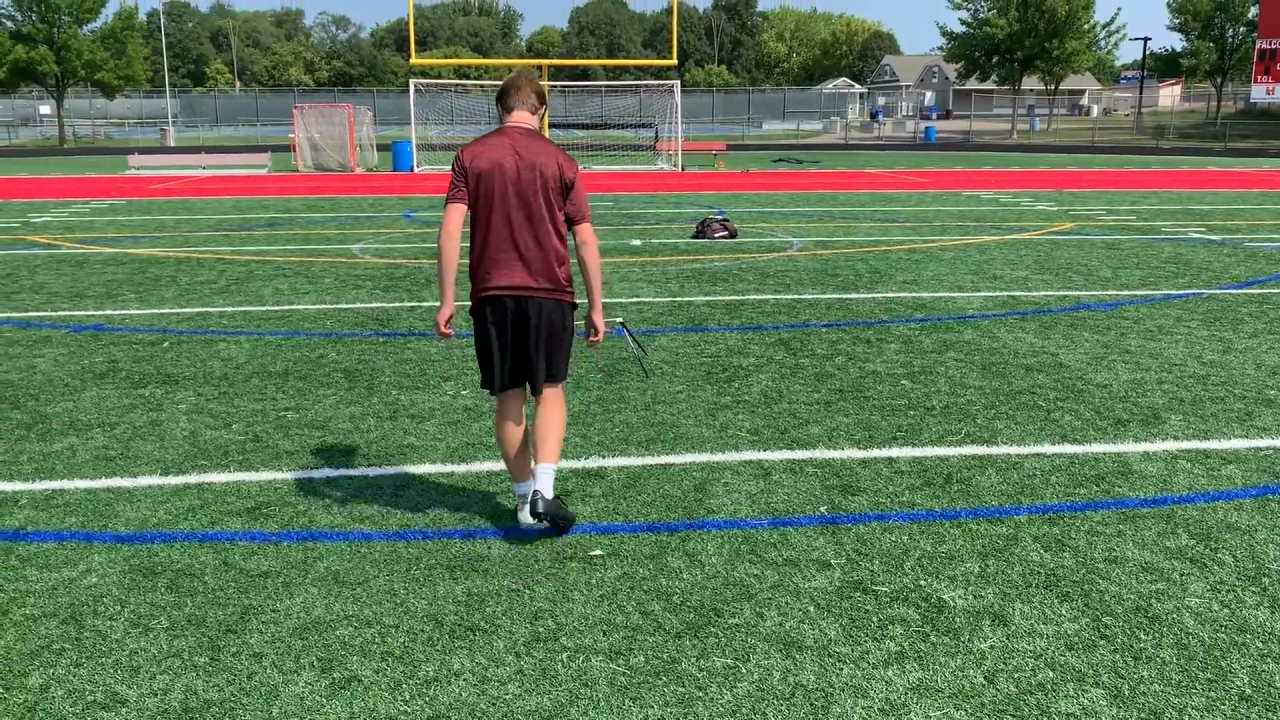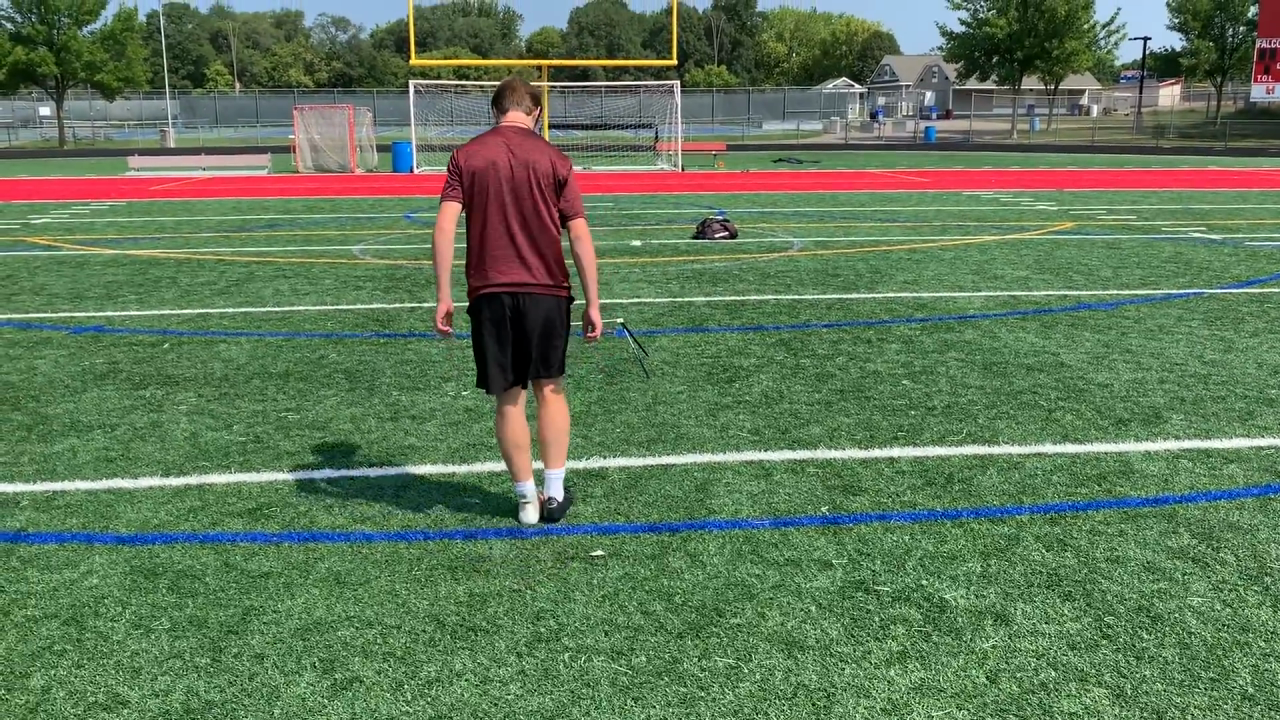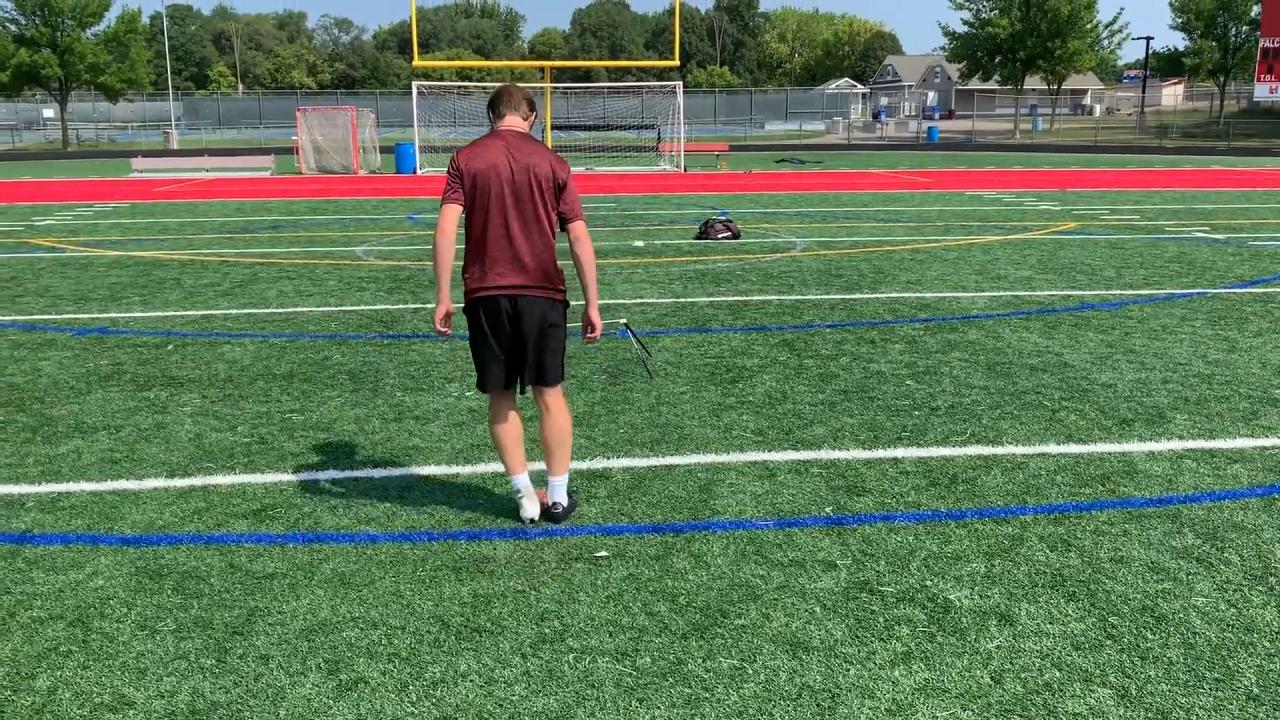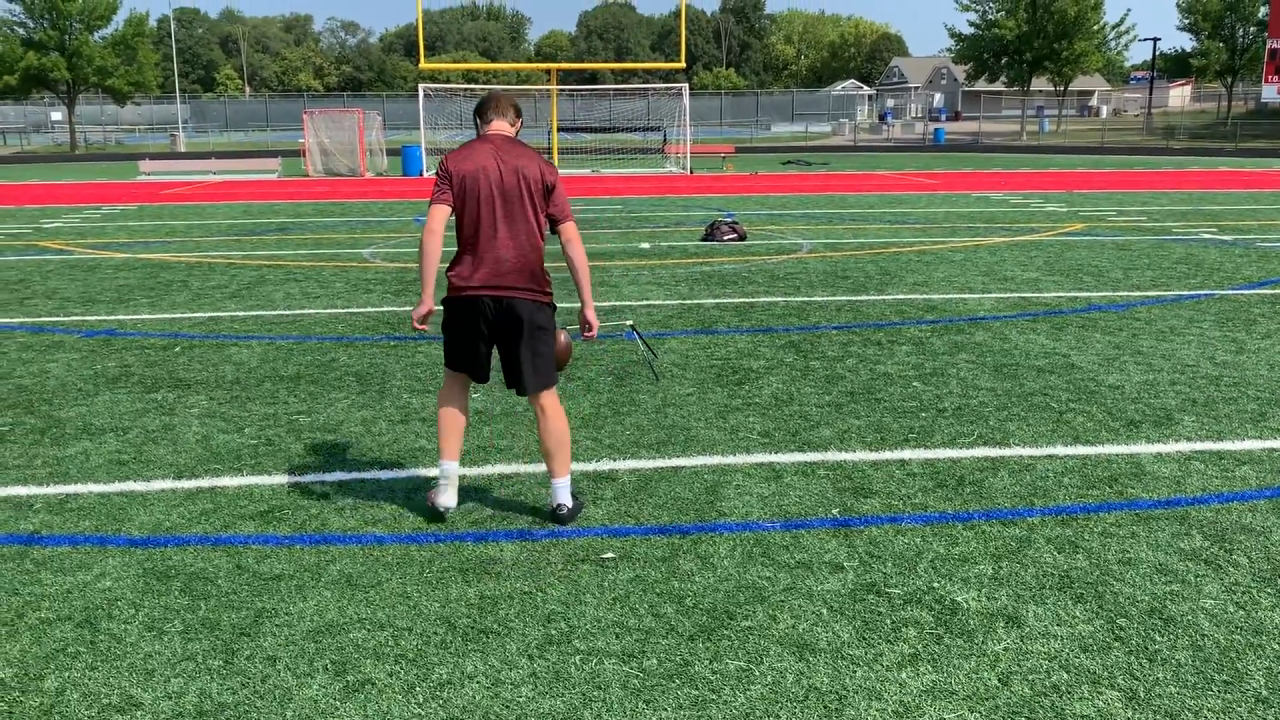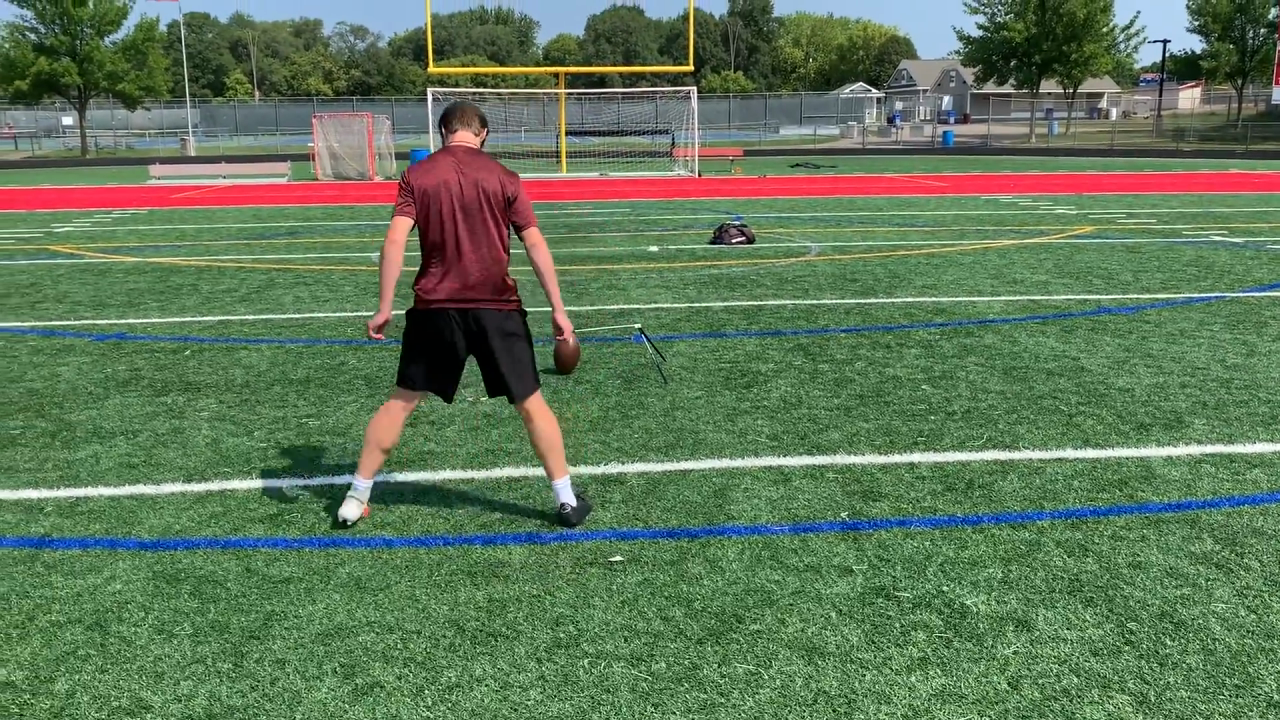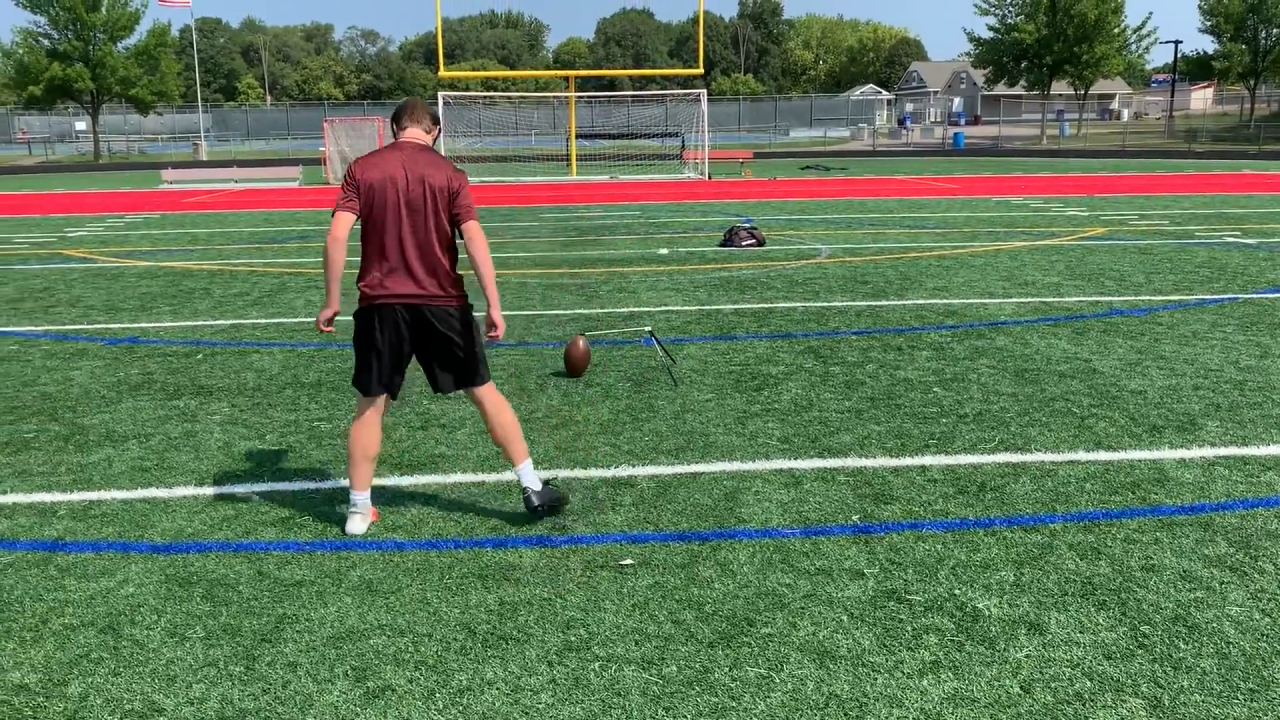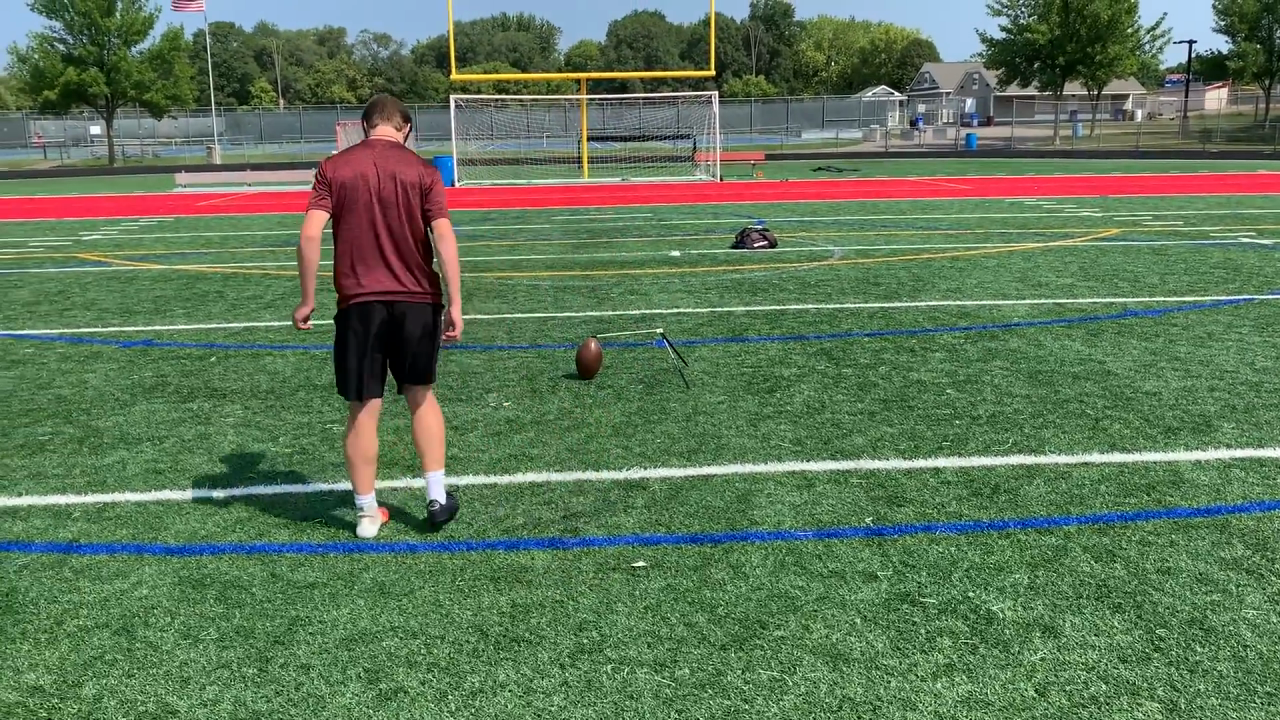
dt=0.2s
person 1, frame 1
left shoulder: (471, 155)
right shoulder: (559, 160)
left elbow: (450, 231)
right elbow: (585, 239)
left wrist: (447, 299)
right wrist: (596, 306)
left hip: (492, 295)
right hip: (550, 294)
left knee: (509, 398)
right knee: (550, 392)
left ankle: (523, 497)
right ankle: (543, 491)
person 1, frame 2
left shoulder: (466, 155)
right shoulder: (553, 158)
left elbow: (444, 227)
right elbow: (579, 234)
left wrist: (443, 296)
right wrist: (593, 302)
left hip: (489, 293)
right hip: (546, 291)
left knee: (509, 398)
right knee: (550, 389)
left ankle: (527, 499)
right ankle: (553, 492)
person 1, frame 3
left shoulder: (466, 158)
right shoulder: (552, 162)
left elbow: (445, 229)
right elbow: (579, 237)
left wrist: (443, 297)
right wrist: (592, 303)
left hip: (485, 294)
right hip: (542, 294)
left knee: (500, 397)
right knee: (549, 395)
left ankle: (525, 494)
right ankle: (558, 496)
person 1, frame 4
left shoulder: (454, 160)
right shoulder: (538, 166)
left elbow: (433, 229)
right elbow: (570, 238)
left wrist: (426, 296)
right wrist: (587, 304)
left hip: (470, 294)
right hip: (529, 296)
left knee: (456, 386)
right knee: (544, 399)
left ankle: (447, 487)
right ankle: (563, 498)
person 1, frame 5
left shoulder: (418, 174)
right shoulder: (502, 177)
left elbow: (394, 241)
right elbow: (536, 245)
left wrist: (383, 308)
right wrist: (558, 310)
left hip: (436, 307)
right hip: (495, 307)
left knee: (402, 400)
right knee: (531, 403)
left ankle: (357, 496)
right ankle: (567, 499)
person 1, frame 6
left shoulder: (362, 168)
right shoulder: (447, 173)
left elbow: (337, 236)
right elbow: (476, 242)
left wrist: (333, 300)
right wrist: (494, 306)
left hip: (381, 304)
right hip: (442, 303)
left knee: (370, 406)
right knee: (484, 392)
left ankle: (358, 510)
right ankle: (532, 486)
person 1, frame 7
left shoulder: (333, 167)
right shoulder: (422, 170)
left elbow: (310, 235)
right elbow: (445, 238)
left wrist: (308, 299)
right wrist: (454, 304)
left hip: (359, 303)
right hip: (416, 300)
left knee: (362, 410)
right knee: (421, 396)
left ankle: (367, 512)
right ankle: (436, 495)
